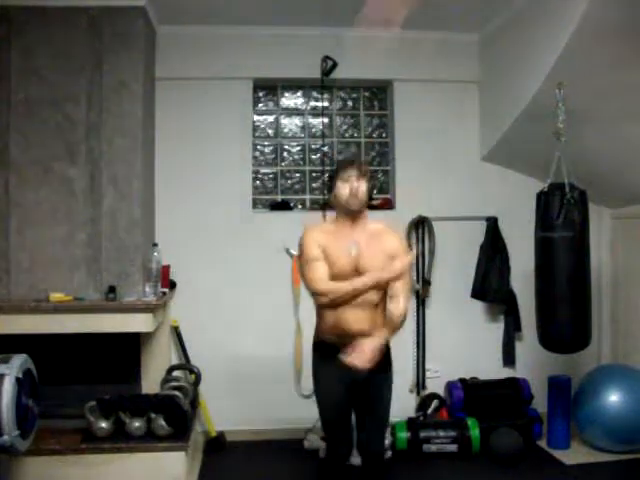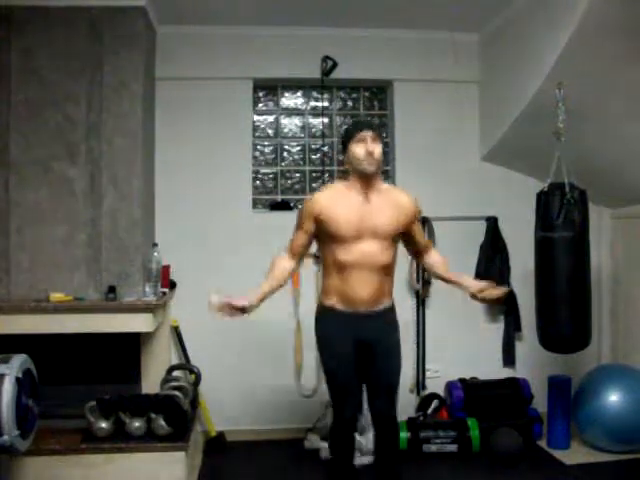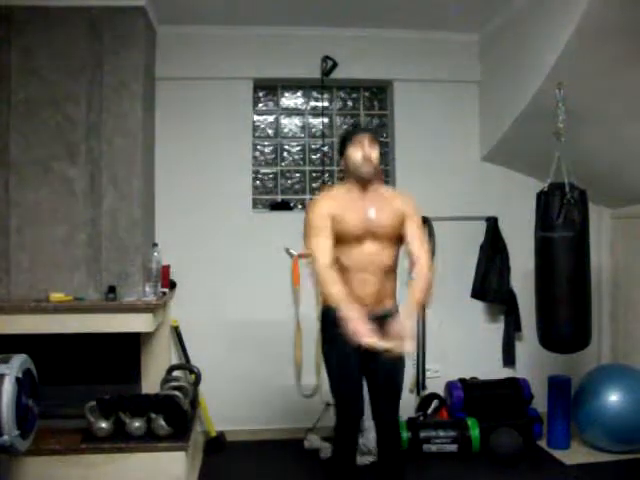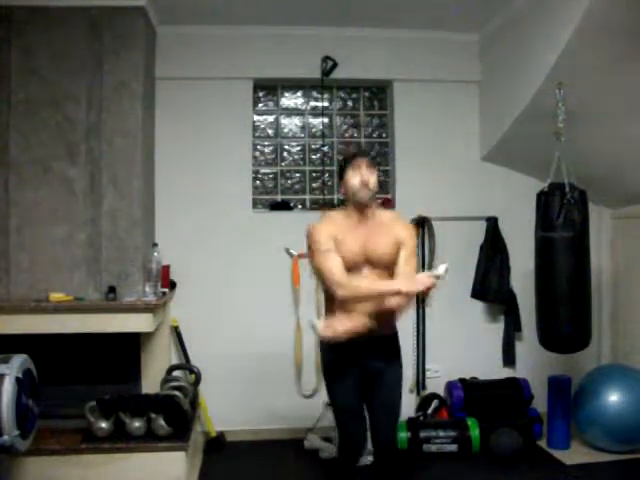
dt=0.3s
person 1, frame 1
left shoulder: (391, 240)
right shoulder: (315, 237)
left elbow: (399, 306)
right elbow: (323, 293)
left wrist: (376, 343)
right wrist: (376, 278)
left hip: (374, 356)
right hip: (330, 356)
left knee: (372, 445)
right knee: (339, 446)
person 1, frame 2
left shoulder: (404, 205)
right shoulder: (321, 202)
left elbow: (426, 253)
right elbow: (290, 256)
left wrist: (467, 283)
right wrist: (257, 297)
left hip: (383, 322)
right hip: (335, 322)
left knee: (386, 415)
right knee: (346, 415)
person 1, frame 3
left shoulder: (402, 205)
right shoulder: (324, 205)
left elbow: (422, 264)
right elbow: (324, 267)
left wrist: (409, 313)
right wrist: (352, 317)
left hip: (386, 326)
right hip: (339, 324)
left knee: (388, 419)
right knee: (350, 417)
person 1, frame 4
left shoulder: (401, 229)
right shoulder: (324, 230)
left elbow: (404, 295)
right elbow: (341, 288)
left wrist: (348, 323)
right wrist: (402, 287)
left hip: (382, 346)
right hip: (340, 350)
left knee: (386, 438)
right knee: (352, 440)
